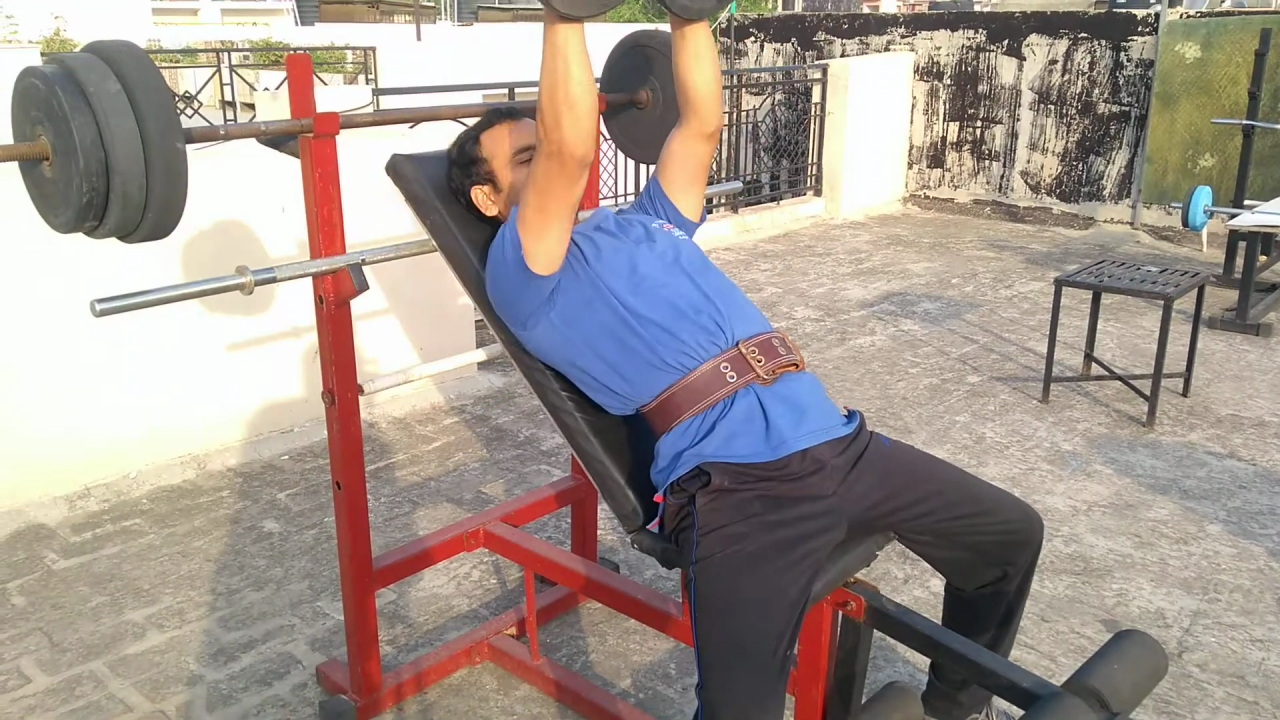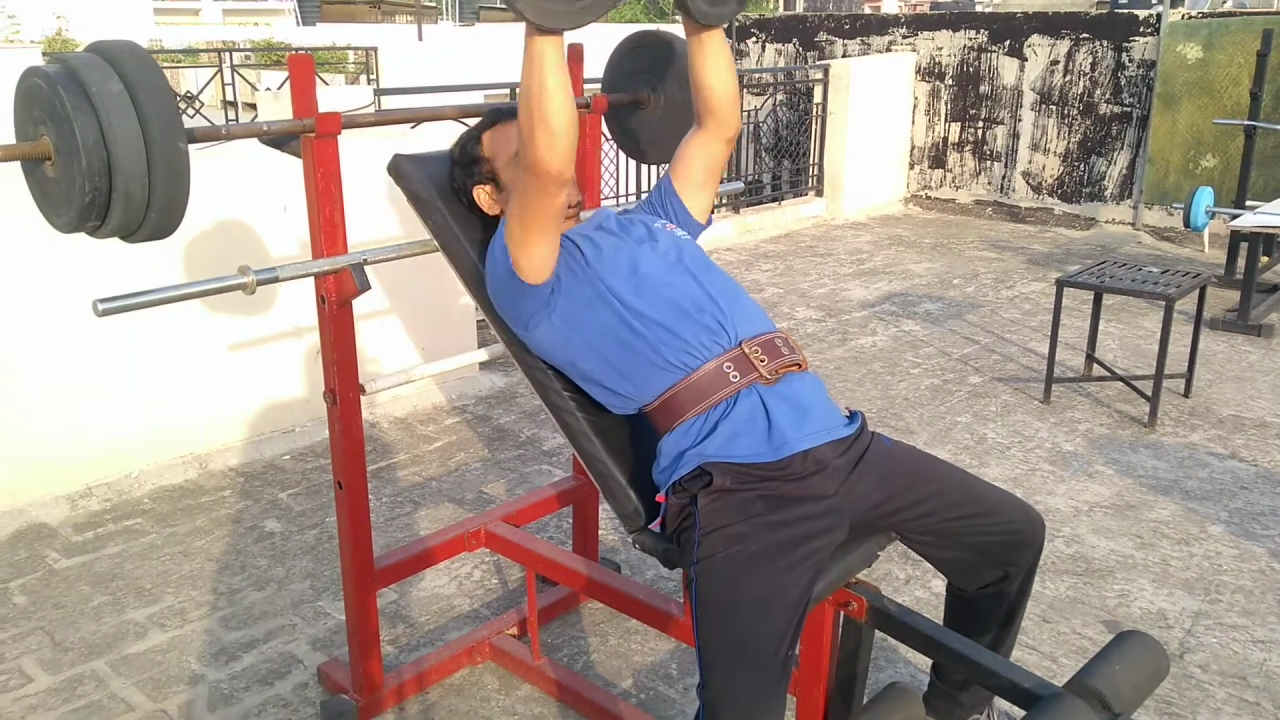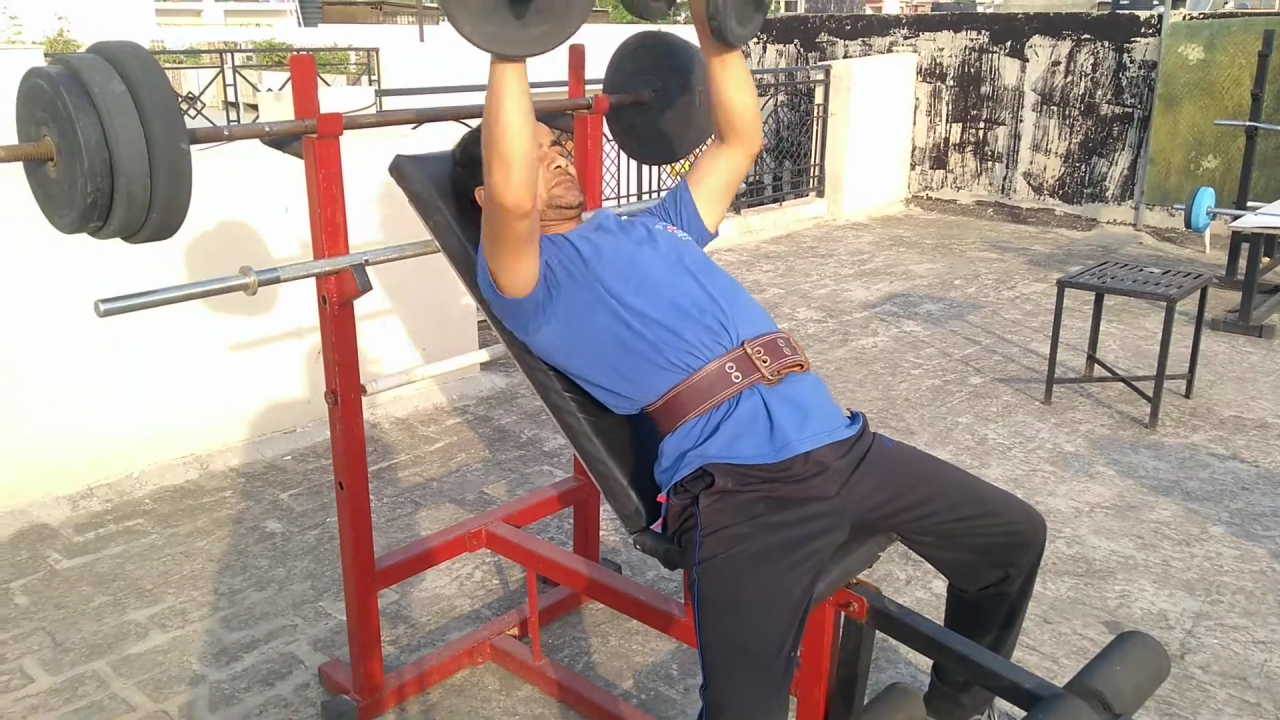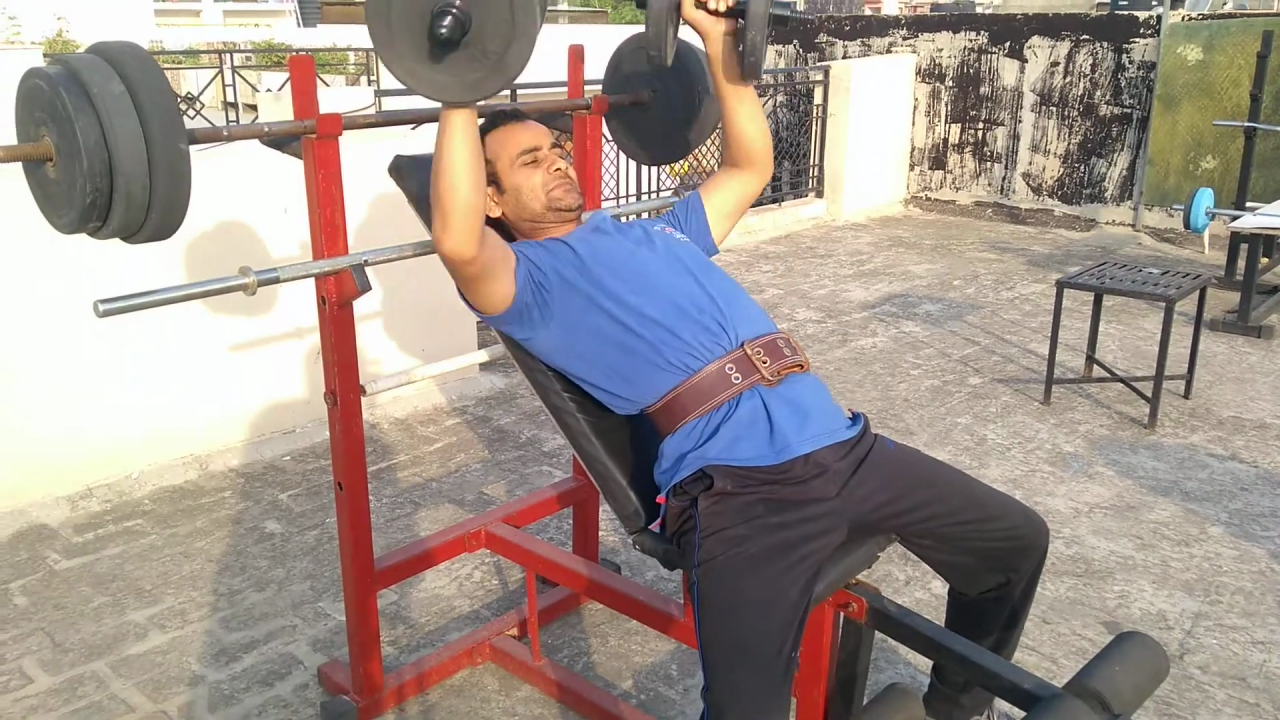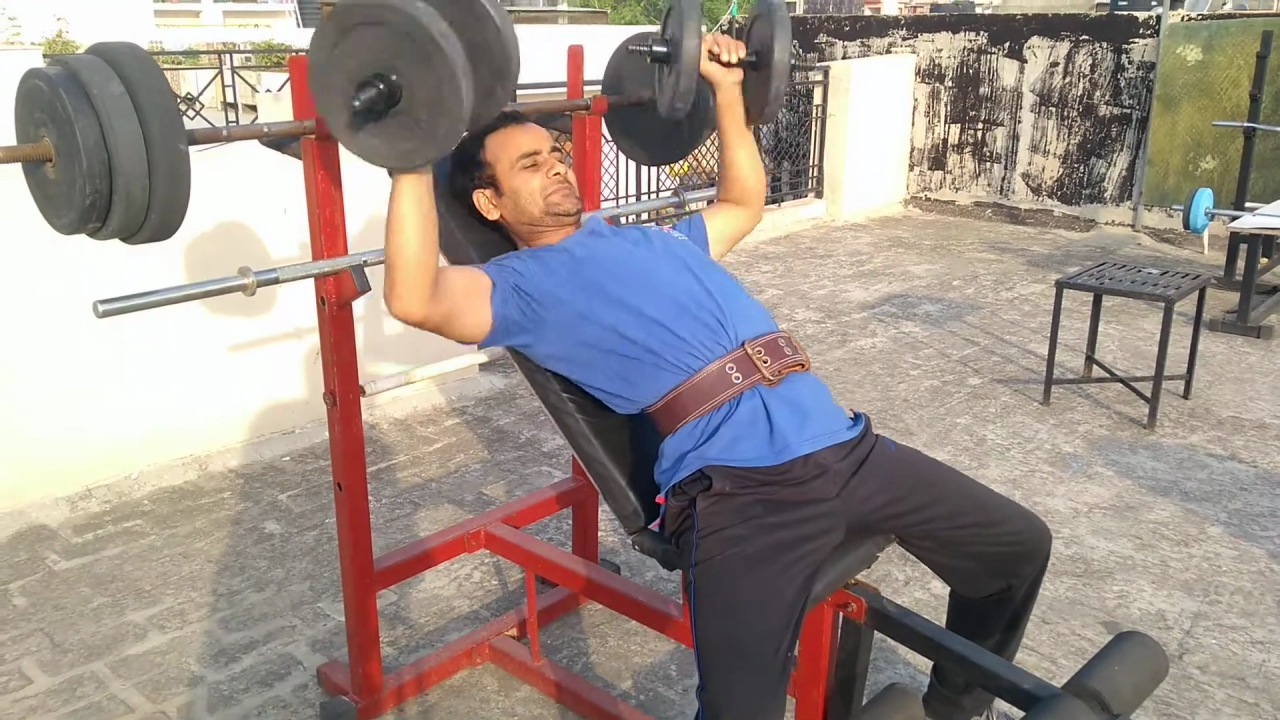
dt=0.1s
person 1, frame 1
left shoulder: (643, 224)
right shoulder: (522, 273)
left elbow: (701, 124)
right elbow: (572, 146)
left wrist: (688, 17)
right wrist: (563, 17)
left hip: (833, 440)
right hip: (735, 483)
left knee: (1012, 533)
person 1, frame 2
left shoulder: (645, 225)
right shoulder: (529, 268)
left elbow: (716, 126)
right elbow: (548, 160)
left wrist: (697, 16)
right wrist: (547, 26)
left hip: (835, 439)
right hip: (737, 483)
left knee: (1014, 534)
person 1, frame 3
left shoulder: (651, 228)
right shoulder: (529, 273)
left elbow: (739, 140)
right elbow: (512, 198)
left hip: (837, 440)
right hip: (739, 485)
left knee: (1015, 536)
person 1, frame 4
left shoulder: (651, 231)
right shoulder: (529, 272)
left elbow: (750, 169)
right elbow: (456, 243)
right wrist: (463, 96)
left hip: (842, 441)
right hip: (742, 487)
left knee: (1017, 541)
person 1, frame 5
left shoulder: (649, 236)
right shoulder: (523, 282)
left elbow: (743, 203)
right elbow: (416, 297)
left wrist: (726, 93)
left hip: (840, 441)
right hip: (737, 483)
left knee: (1019, 542)
